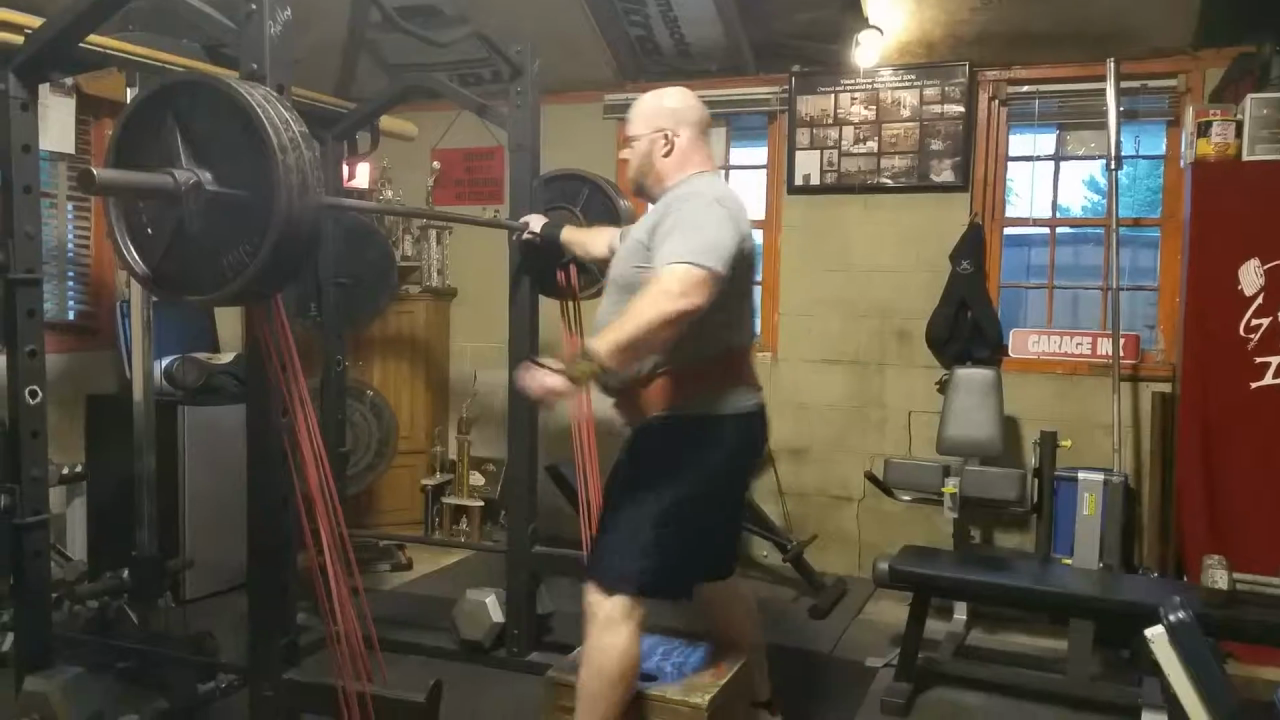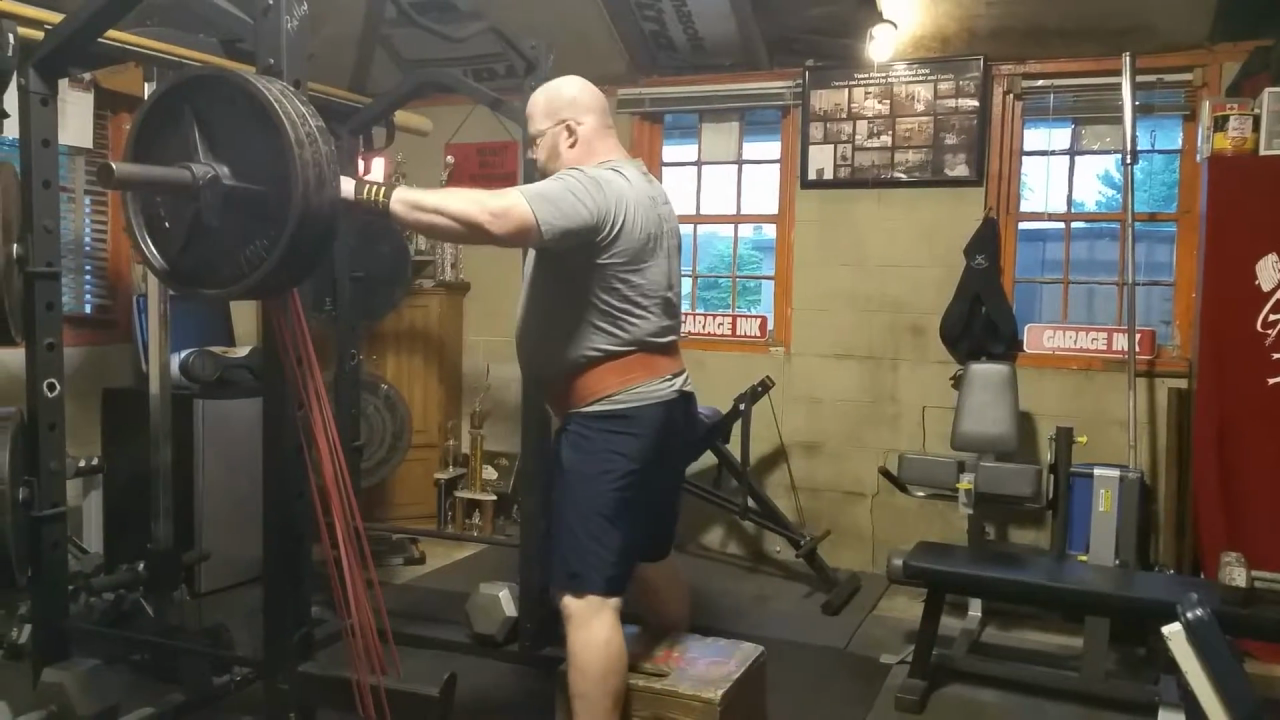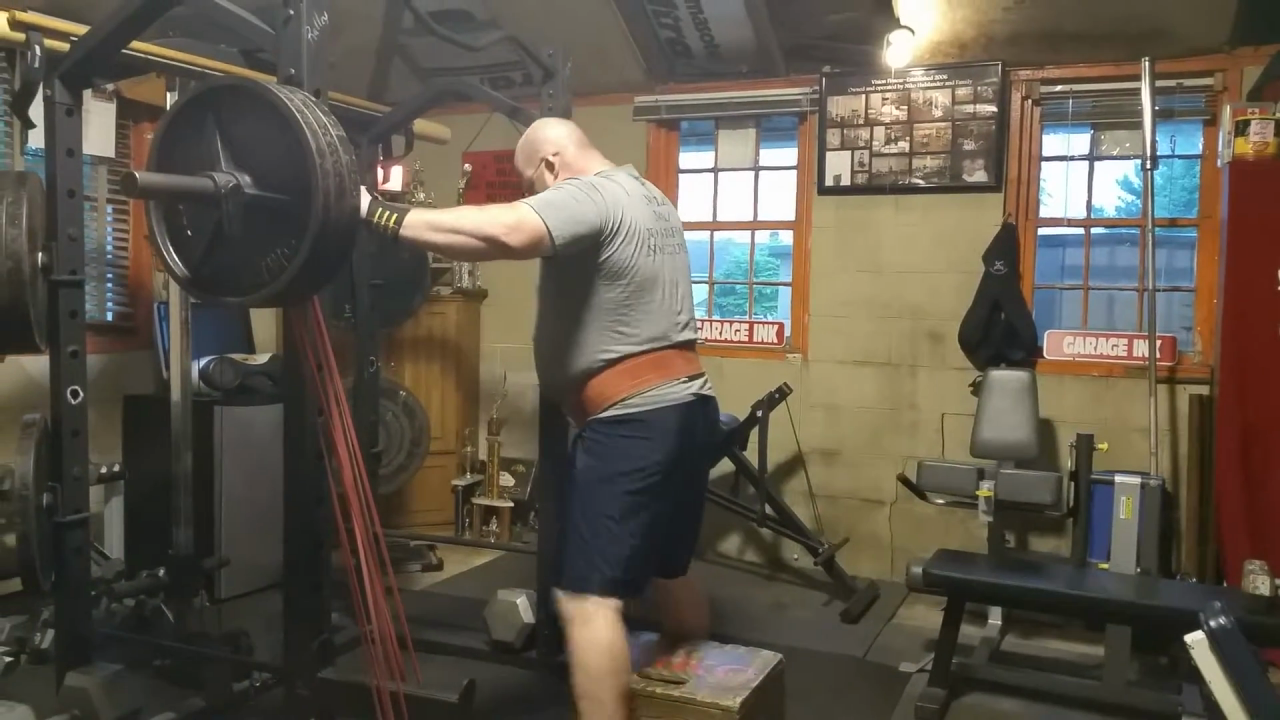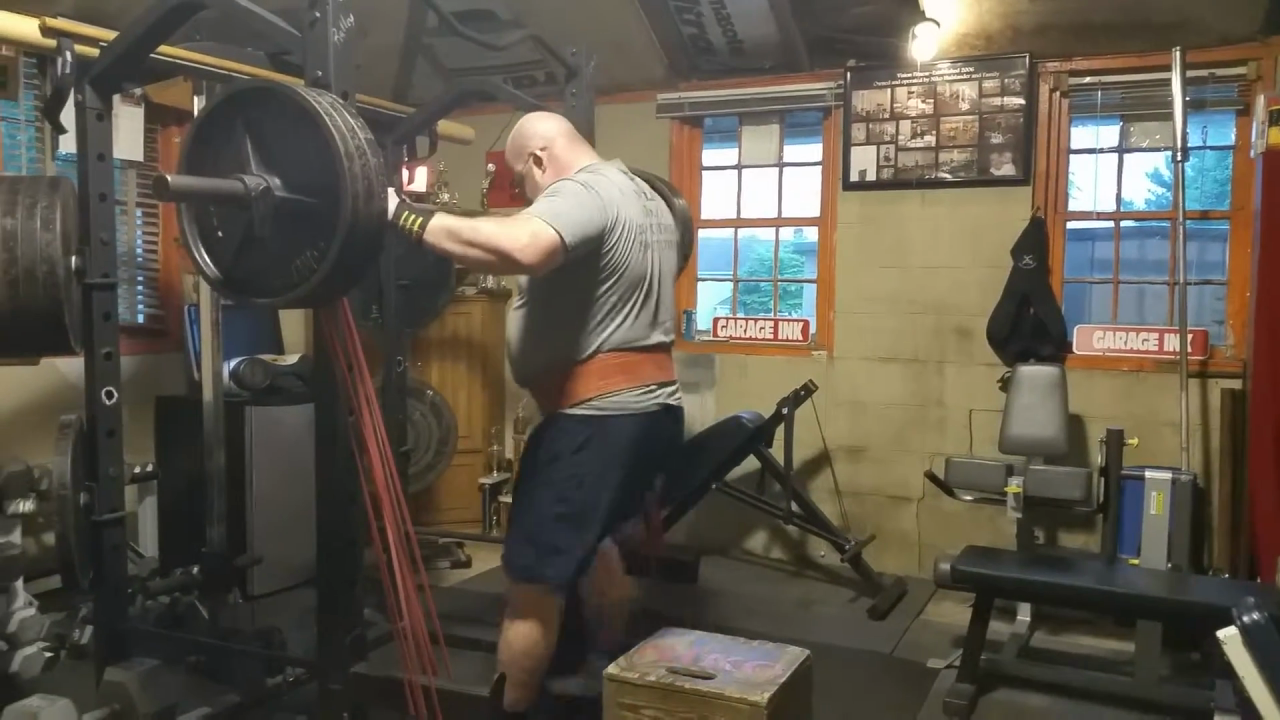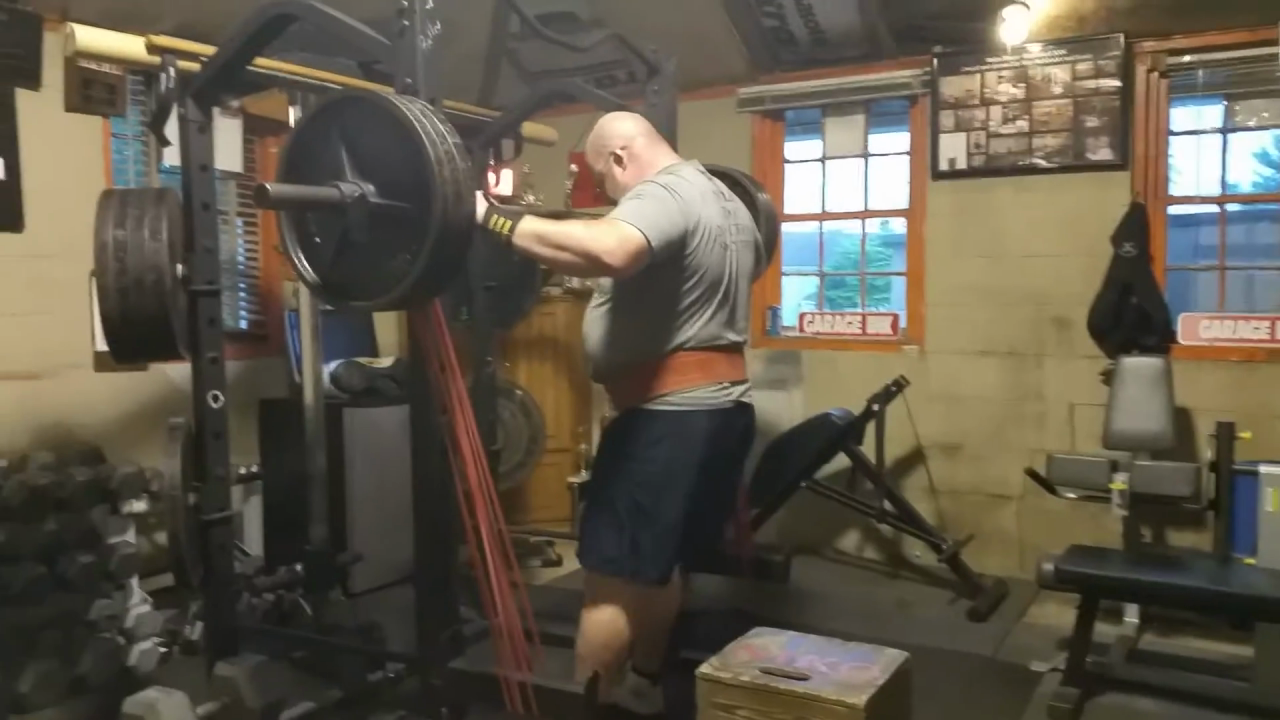
dt=0.7s
person 1, frame 1
left shoulder: (698, 204)
right shoulder: (684, 207)
left elbow: (675, 299)
right elbow: (616, 244)
left wrist: (578, 369)
right wrist: (555, 233)
left hip: (692, 427)
right hip: (714, 424)
left knee: (612, 598)
right knee: (710, 572)
person 1, frame 2
left shoulder: (593, 190)
right shoulder: (642, 189)
left elbow: (487, 217)
left wrist: (368, 195)
left hip: (613, 417)
right hip: (657, 403)
left knee: (587, 595)
right knee: (648, 555)
person 1, frame 3
left shoulder: (590, 196)
right shoulder: (646, 197)
left elbow: (504, 231)
left wrist: (381, 214)
left hip: (635, 421)
right hip: (684, 409)
left knee: (588, 598)
right knee: (667, 570)
person 1, frame 4
left shoulder: (581, 194)
right shoulder: (643, 197)
left elbow: (518, 247)
left wrist: (408, 216)
left hip: (597, 416)
right hip: (652, 407)
left knee: (534, 576)
right knee: (586, 541)
person 1, frame 5
left shoulder: (664, 196)
right shoulder: (724, 199)
left elbow: (607, 250)
left wrist: (496, 218)
left hip: (671, 413)
right hip: (722, 405)
left knee: (609, 574)
right knee: (658, 561)
